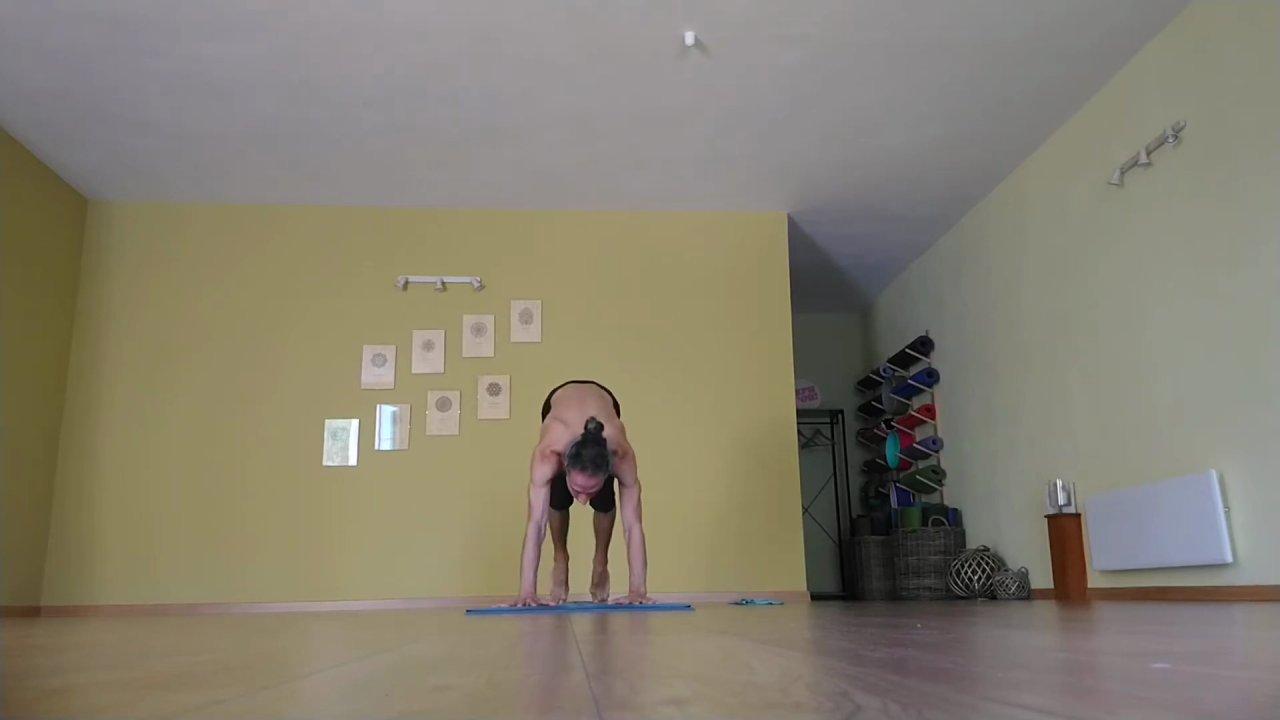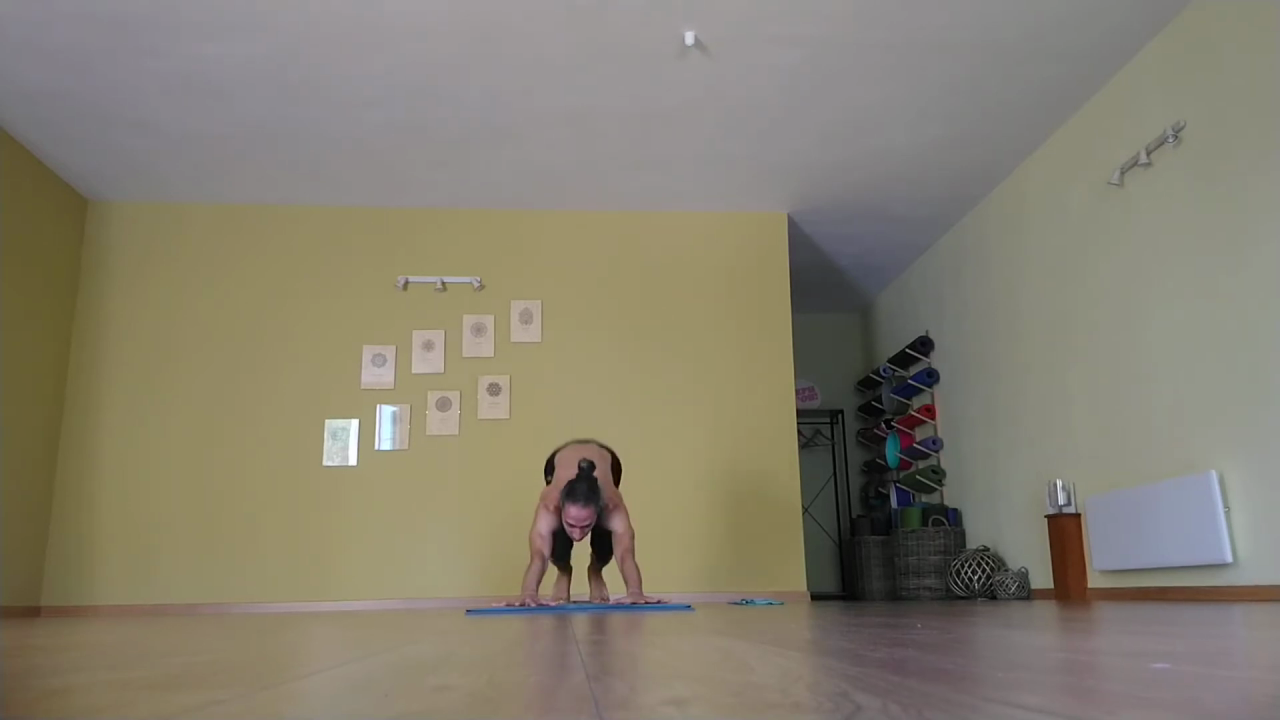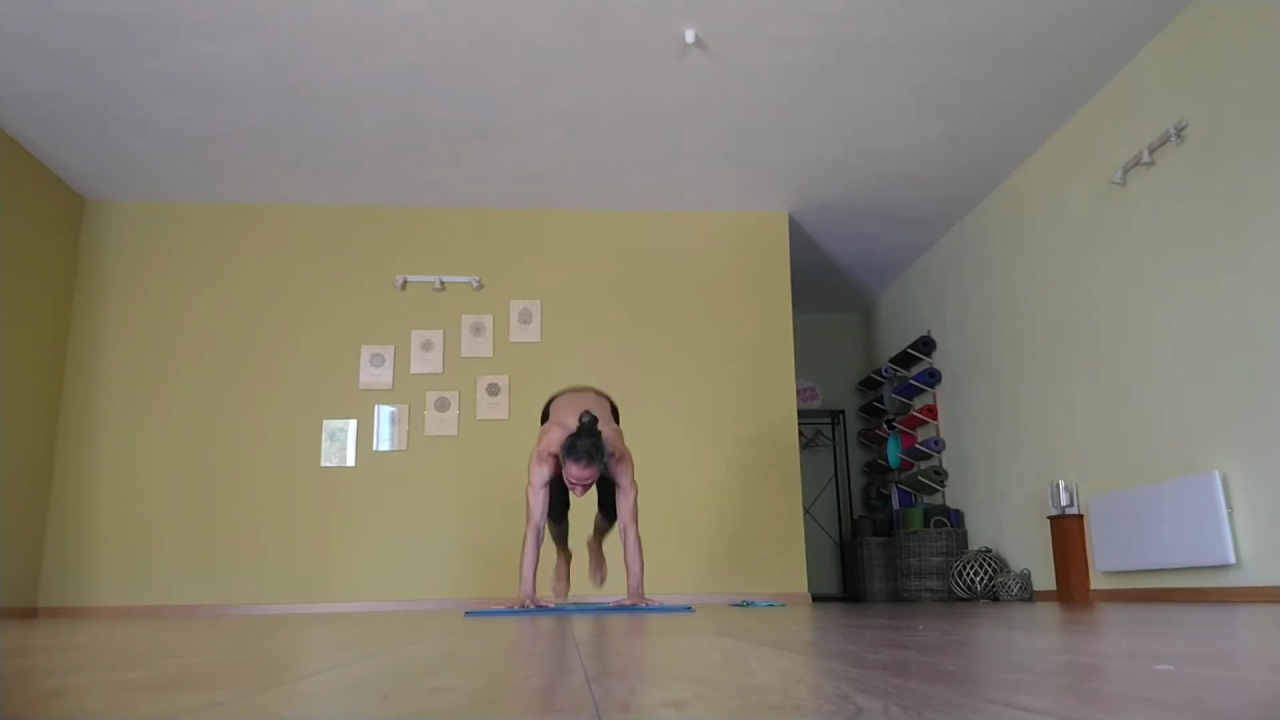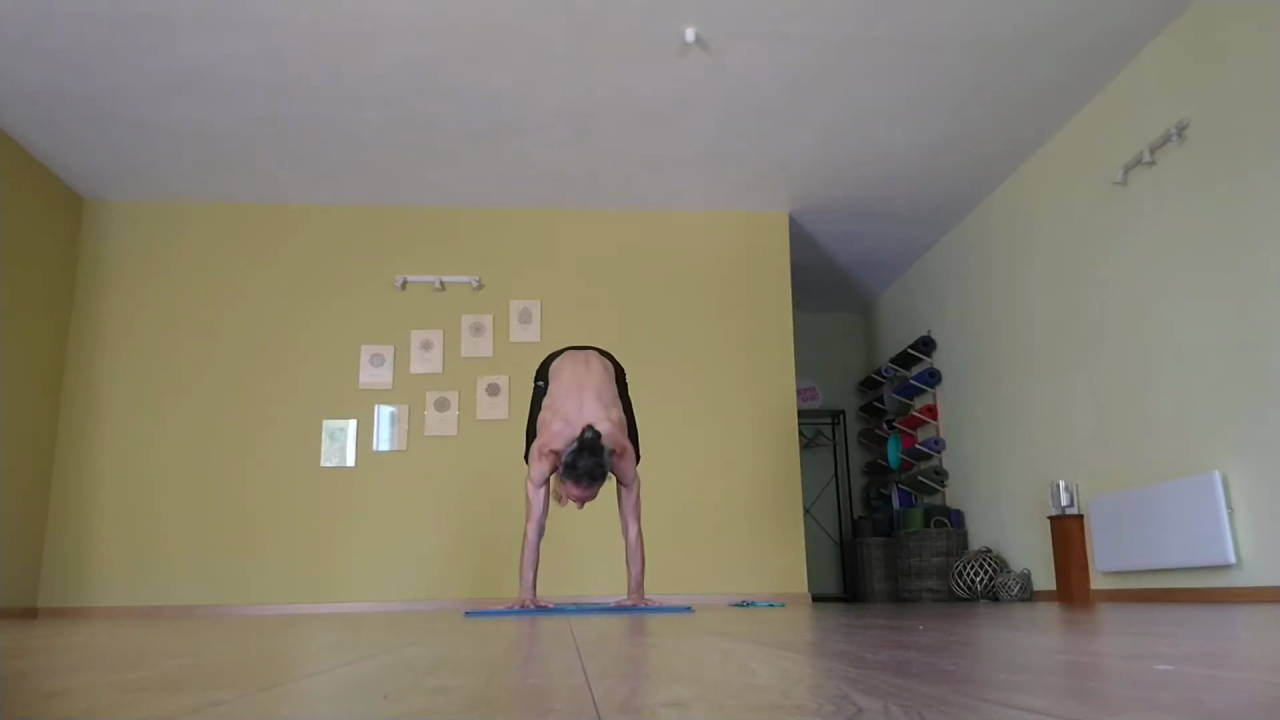
dt=0.4s
person 1, frame 1
left shoulder: (620, 453)
right shoulder: (549, 453)
left elbow: (633, 524)
right elbow: (535, 523)
left wrist: (638, 590)
left knee: (603, 500)
right knee: (558, 497)
left ankle: (601, 563)
right ankle: (560, 560)
person 1, frame 2
left shoulder: (612, 506)
right shoulder: (550, 504)
left elbow: (625, 553)
right elbow: (539, 554)
left wrist: (635, 591)
right wrist: (529, 591)
left knee: (603, 549)
right knee: (559, 550)
left ankle: (595, 574)
right ankle: (564, 574)
person 1, frame 3
left shoulder: (616, 454)
right shoulder: (546, 454)
left elbow: (629, 527)
right elbow: (534, 525)
left wrist: (636, 592)
right wrist: (526, 592)
left knee: (611, 511)
right knee: (556, 513)
left ankle: (595, 545)
right ankle: (562, 554)
person 1, frame 4
left shoulder: (619, 450)
right shoulder: (546, 450)
left elbow: (631, 524)
right elbow: (534, 524)
left wrist: (636, 593)
right wrist: (526, 593)
left hip: (606, 366)
right hip: (555, 366)
right knee: (533, 459)
